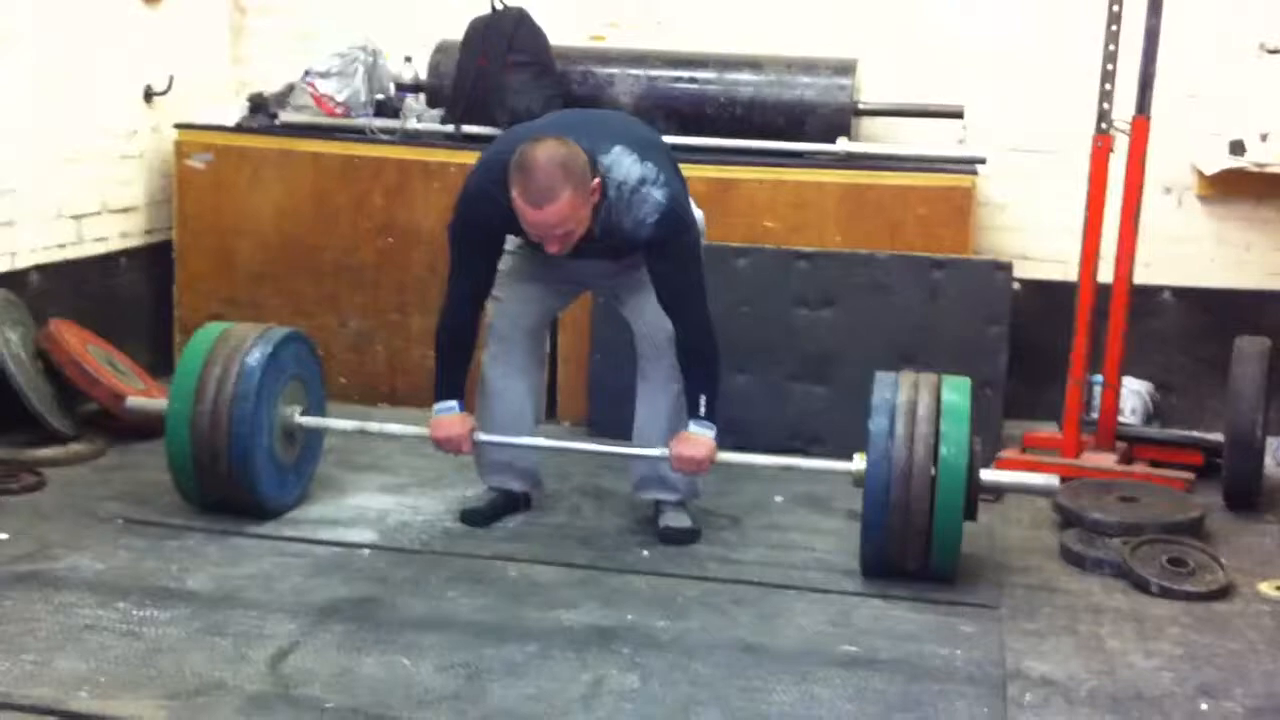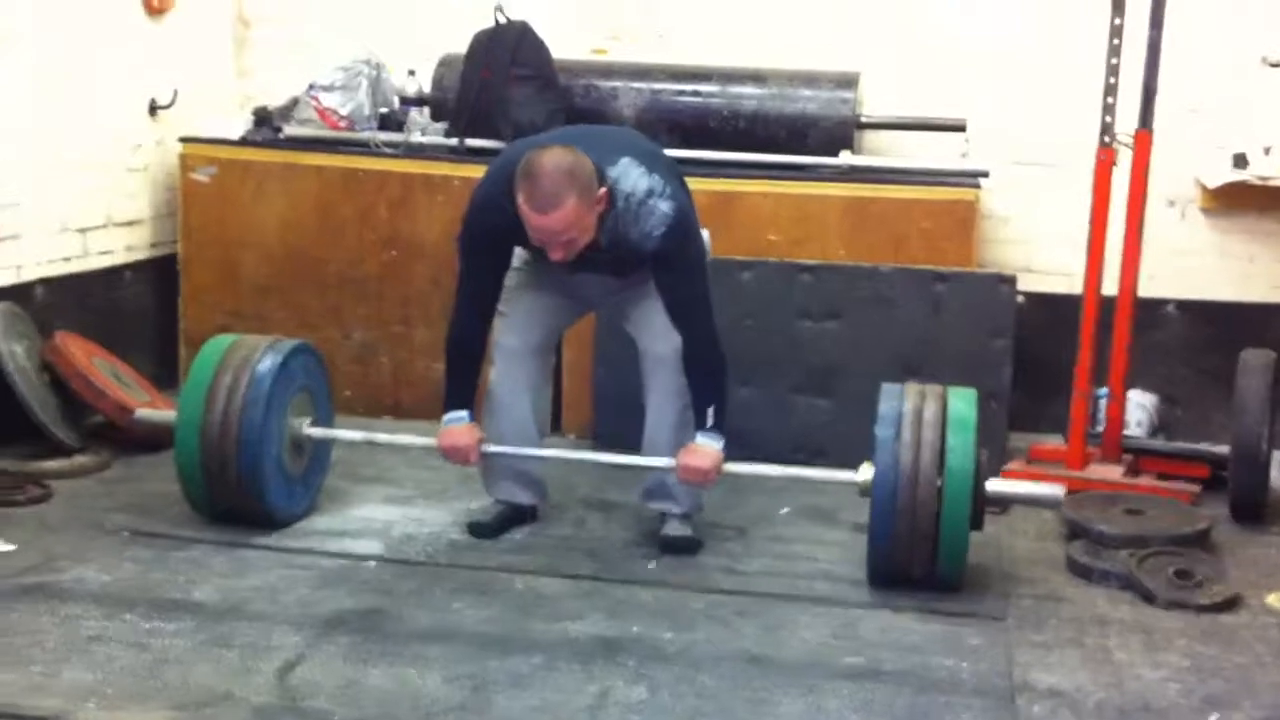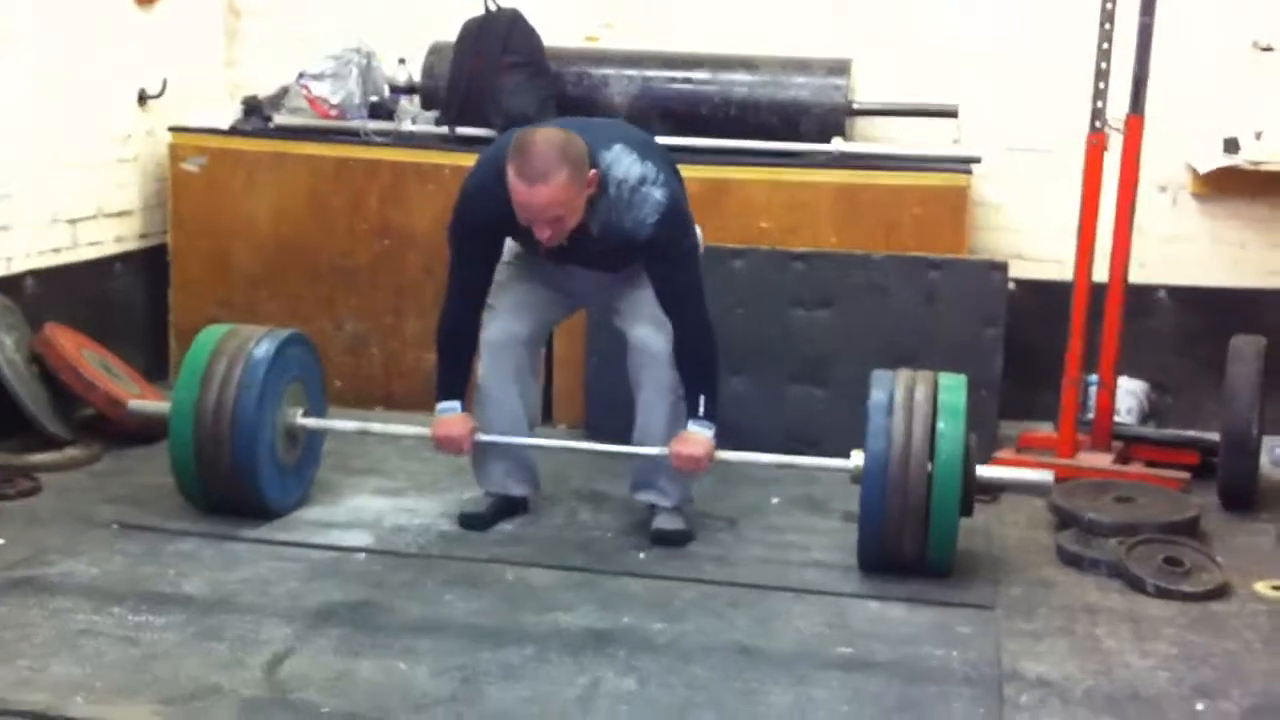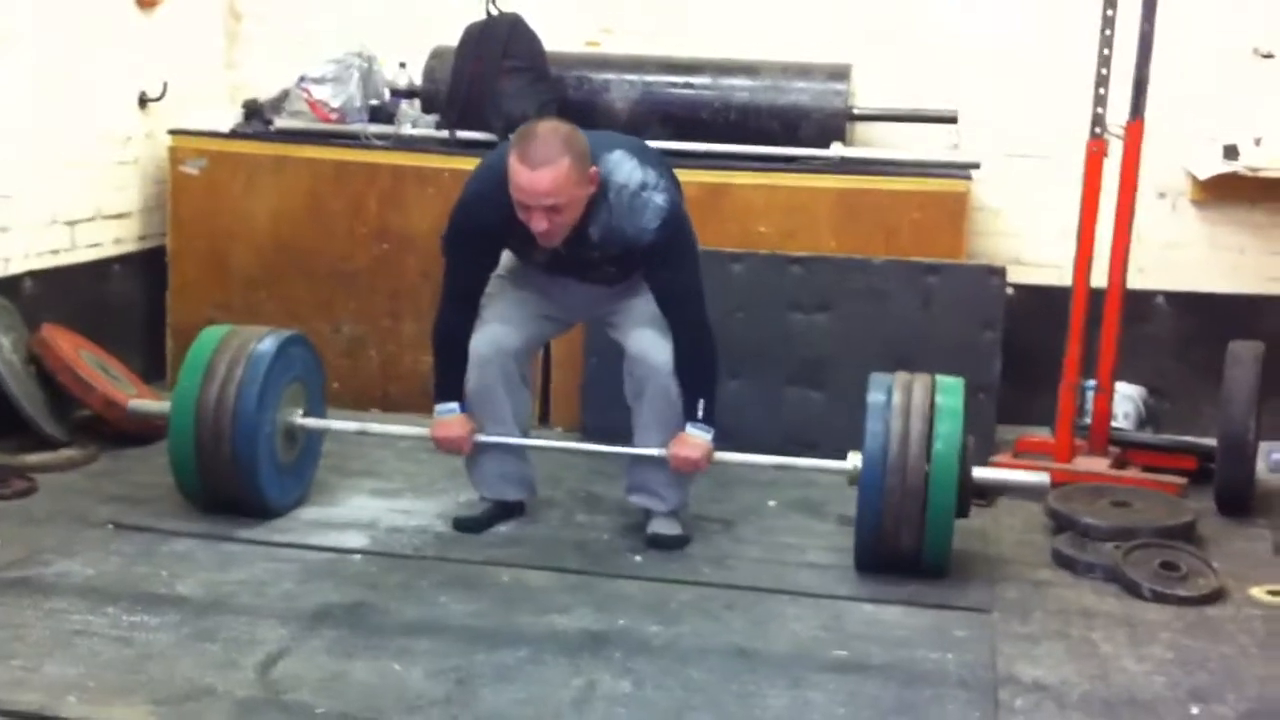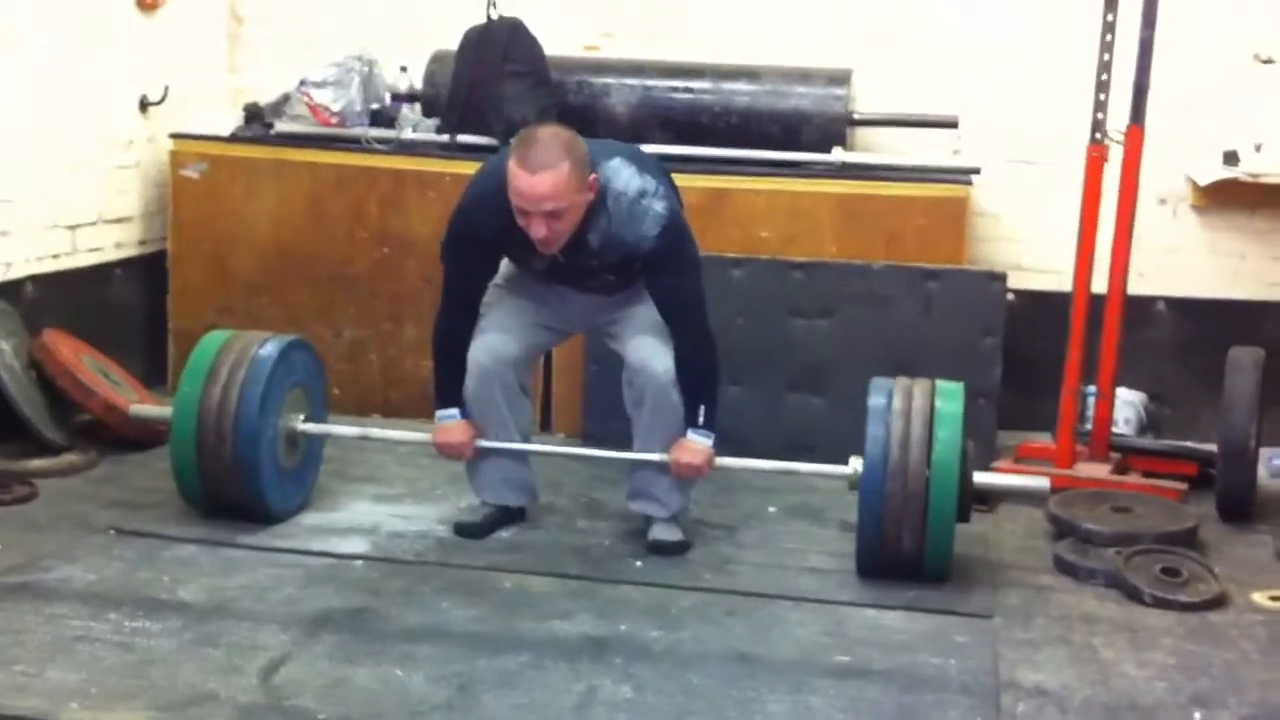
dt=0.3s
person 1, frame 1
left shoulder: (652, 201)
right shoulder: (487, 189)
left elbow: (689, 314)
right elbow: (465, 297)
left wrist: (701, 424)
right wrist: (447, 403)
left hip: (643, 251)
left knee: (663, 336)
right knee: (508, 330)
left ankle: (667, 494)
right ankle: (508, 482)
person 1, frame 2
left shoulder: (657, 209)
right shoulder: (496, 197)
left elbow: (696, 324)
right elbow: (474, 307)
left wrist: (708, 436)
right wrist: (457, 413)
left hip: (647, 270)
left knee: (670, 350)
right knee: (513, 344)
left ankle: (673, 505)
right ankle: (514, 494)
person 1, frame 3
left shoulder: (649, 196)
right shoulder: (487, 185)
left elbow: (688, 312)
right elbow: (464, 296)
left wrist: (700, 423)
right wrist: (450, 403)
left hip: (639, 265)
left knee: (659, 345)
right knee: (501, 337)
left ankle: (664, 497)
right ankle: (505, 486)
person 1, frame 4
left shoulder: (647, 202)
right shoulder: (486, 193)
left elbow: (689, 317)
right elbow: (458, 301)
left wrist: (698, 425)
right wrist: (449, 405)
left hip: (637, 280)
right hip: (538, 275)
left knee: (659, 358)
right knee: (488, 348)
left ankle: (661, 503)
right ankle: (501, 491)
person 1, frame 5
left shoulder: (646, 209)
right shoulder: (484, 199)
left elbow: (690, 324)
right elbow: (457, 308)
left wrist: (699, 431)
right wrist: (450, 410)
left hip: (636, 289)
right hip: (537, 284)
left knee: (659, 368)
right knee: (487, 357)
left ankle: (661, 509)
right ankle: (502, 497)
